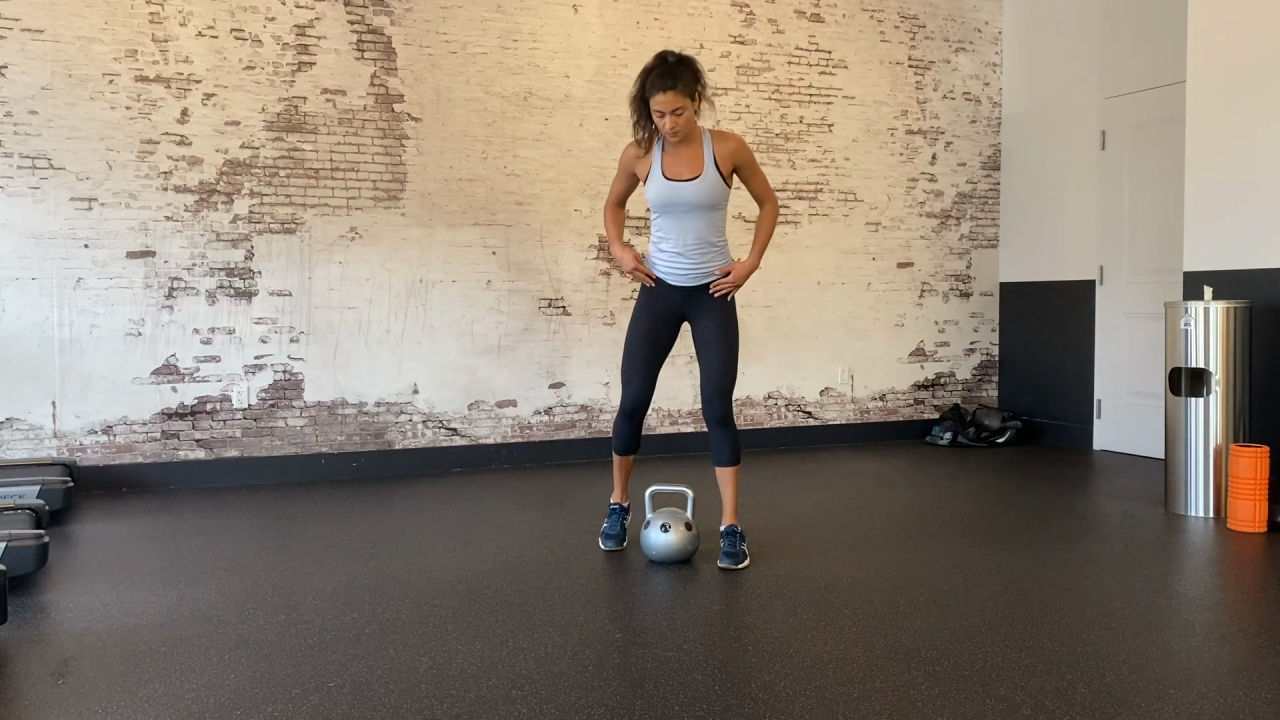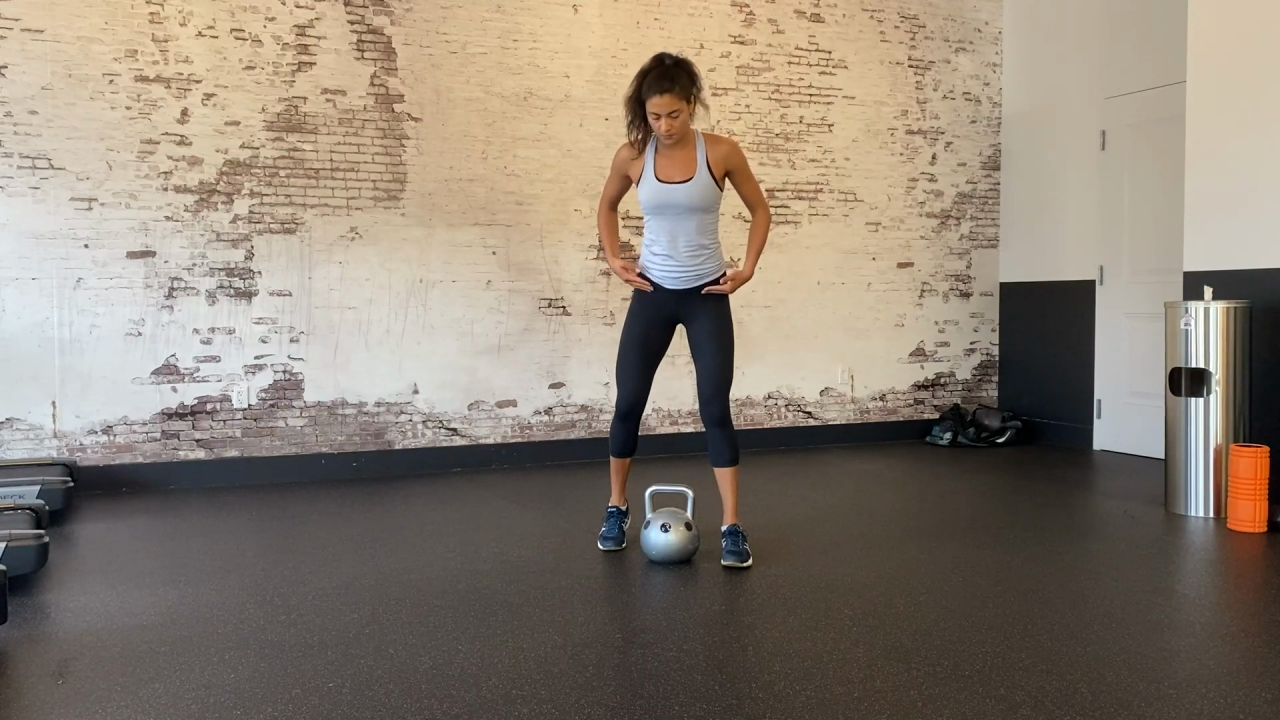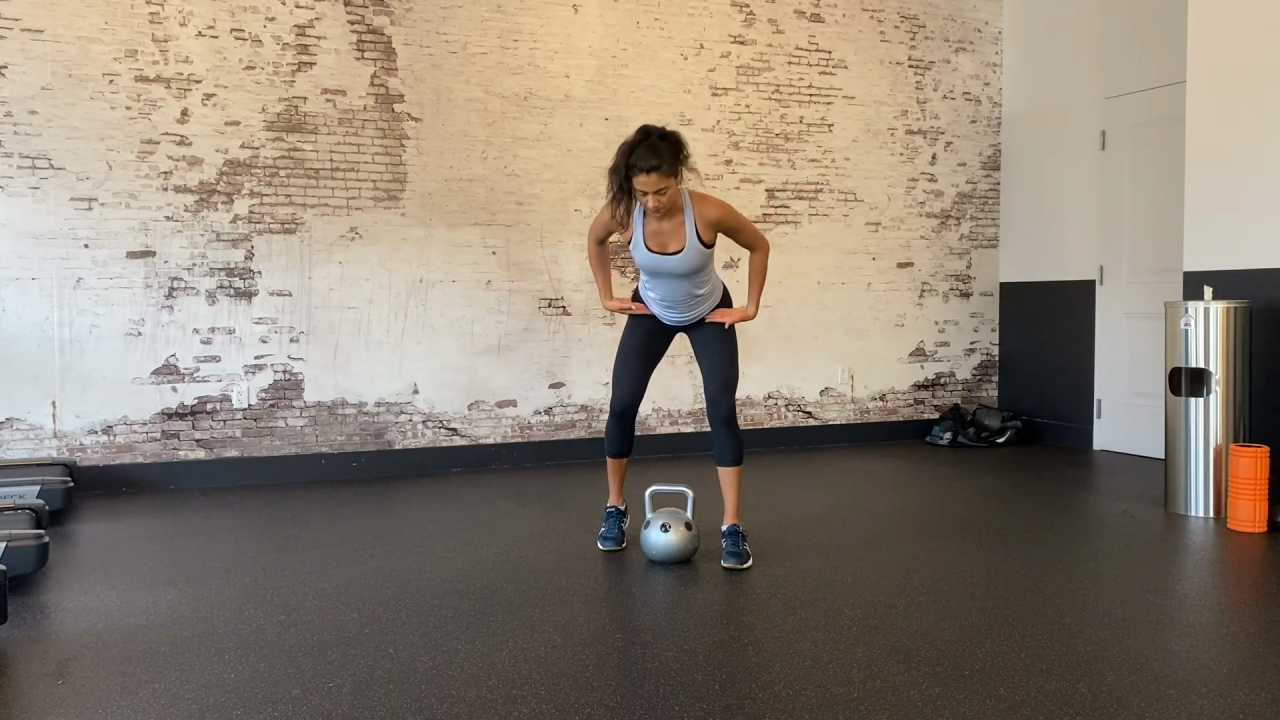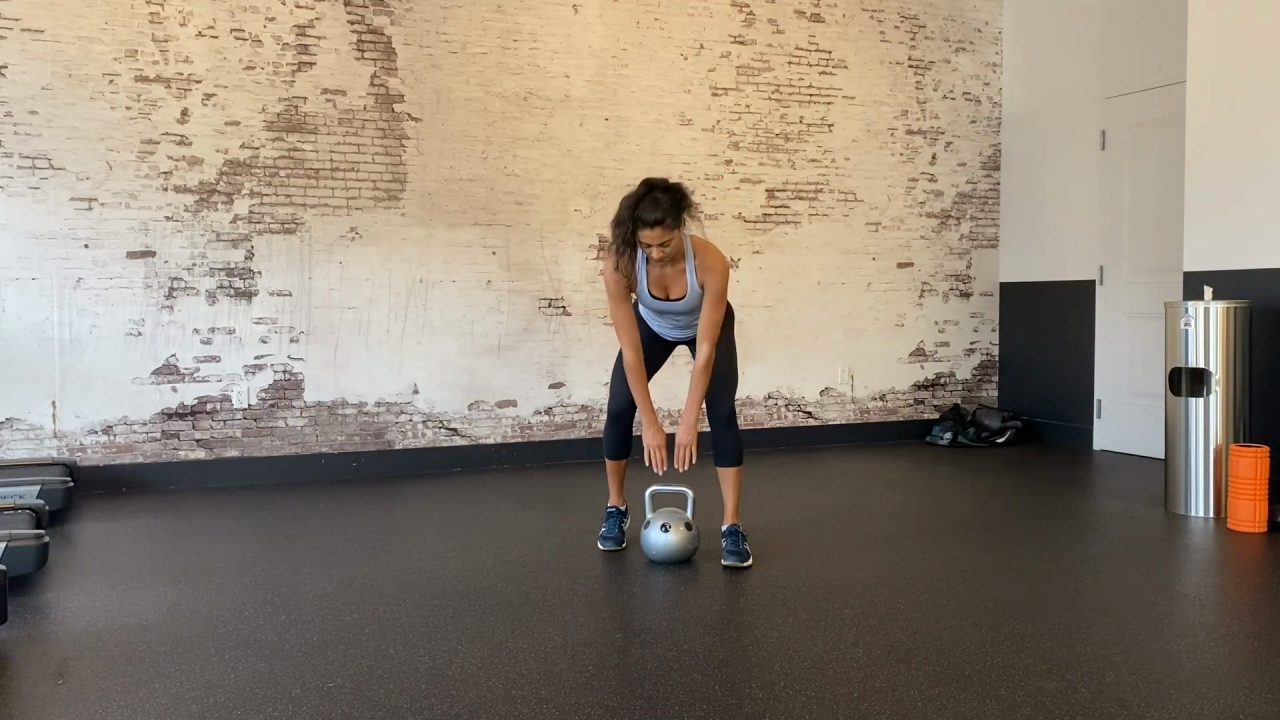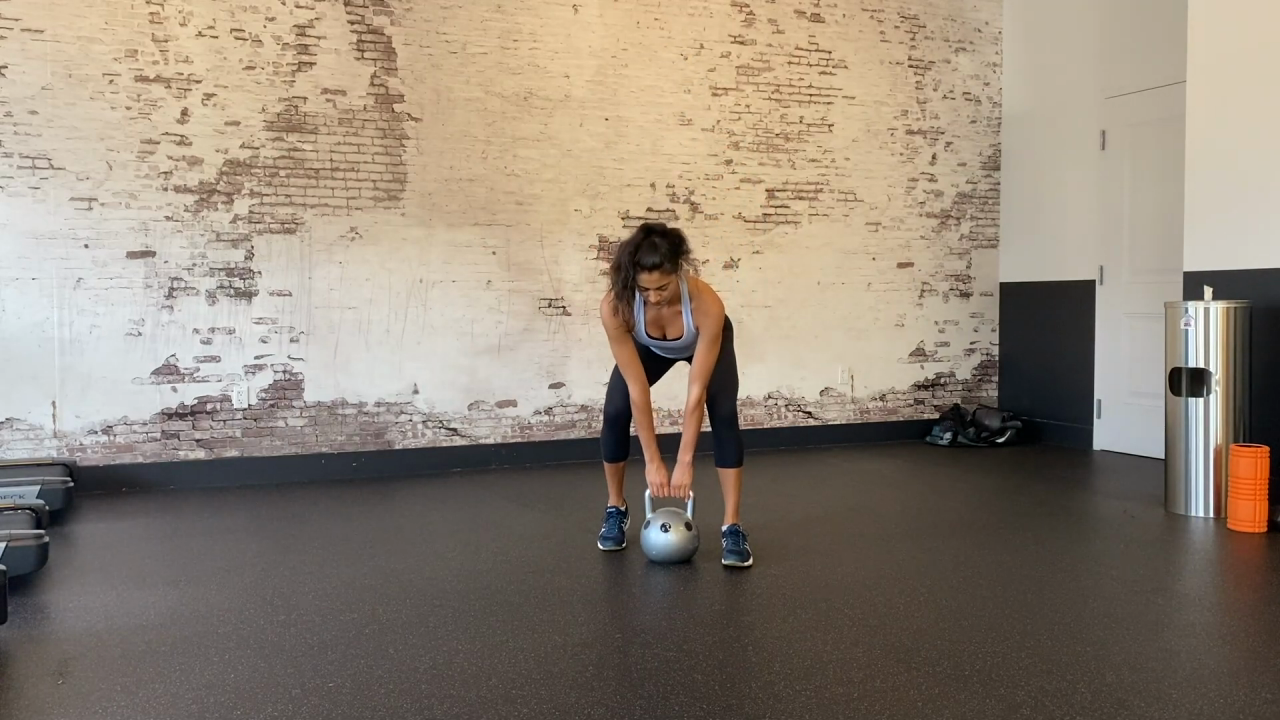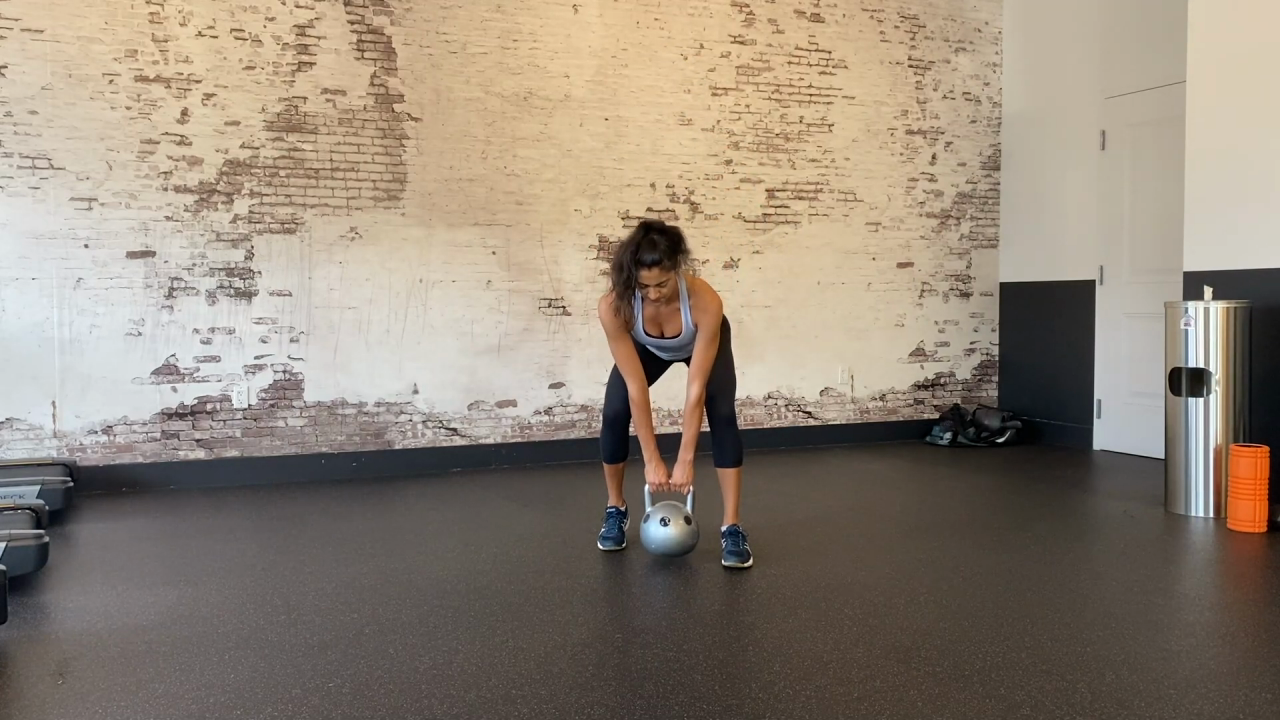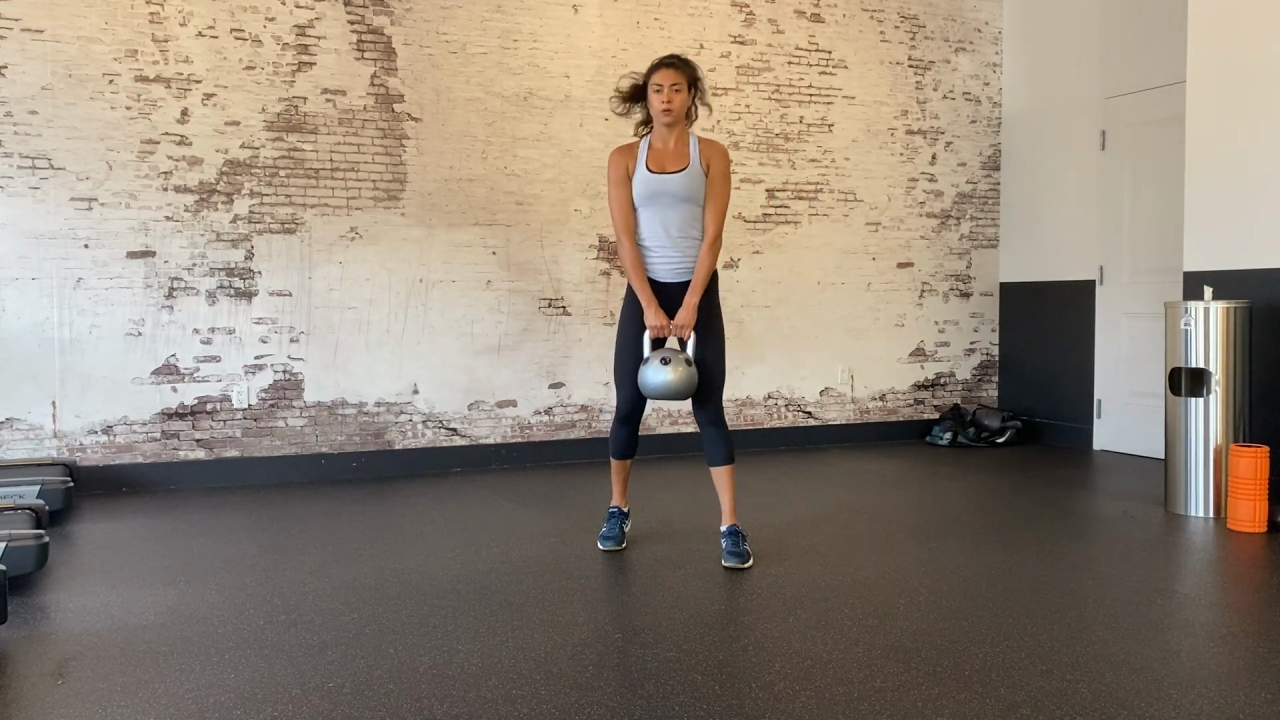
dt=0.7s
person 1, frame 1
left shoulder: (729, 148)
right shoulder: (638, 154)
left elbow: (768, 202)
right elbow: (613, 205)
left wrist: (751, 261)
right wrist: (618, 250)
left hip: (713, 293)
right hip: (659, 291)
left knee: (717, 408)
right knee: (633, 400)
left ankle: (731, 527)
right ankle: (618, 503)
person 1, frame 2
left shoulder: (722, 151)
right shoulder: (631, 155)
left elbow: (760, 210)
right elbow: (607, 207)
left wrist: (748, 267)
right wrist: (612, 256)
left hip: (707, 295)
right hip: (652, 293)
left knee: (715, 408)
right knee: (628, 402)
left ankle: (732, 527)
right ankle: (617, 508)
person 1, frame 3
left shoulder: (710, 212)
right shoulder: (619, 213)
left elbow: (760, 247)
right elbow: (595, 241)
left wrist: (751, 306)
right wrist: (607, 296)
left hip: (709, 315)
right hip: (651, 313)
left knee: (722, 409)
right knee: (622, 406)
left ankle: (732, 527)
right ankle: (615, 508)
person 1, frame 4
left shoulder: (711, 262)
right shoulder: (620, 264)
left elbow: (706, 350)
right elbow: (631, 350)
left wrist: (688, 422)
right wrist: (650, 422)
left hip: (707, 329)
right hip: (652, 327)
left knee: (723, 412)
right knee: (619, 409)
left ankle: (732, 526)
right ankle: (616, 508)
person 1, frame 5
left shoulder: (707, 305)
right shoulder: (615, 307)
left elbow: (696, 391)
right elbow: (637, 389)
left wrist: (685, 461)
right wrist: (652, 461)
left hip: (704, 342)
right hip: (648, 346)
left knee: (723, 414)
right knee: (615, 412)
left ankle: (732, 526)
right ankle: (616, 508)
person 1, frame 6
left shoulder: (705, 302)
right shoulder: (613, 306)
left elbow: (696, 389)
right elbow: (636, 388)
left wrist: (685, 460)
right wrist: (652, 460)
left hip: (705, 343)
right hip: (646, 348)
left knee: (722, 415)
right knee: (614, 414)
left ankle: (732, 528)
right ankle: (615, 510)
person 1, frame 7
left shoulder: (712, 155)
right shoulder: (624, 158)
left elbow: (712, 236)
right elbow: (625, 238)
left wrist: (690, 304)
right wrist: (650, 306)
left hip: (697, 292)
right hip: (643, 293)
left knee: (709, 407)
right knee: (629, 406)
left ankle: (731, 526)
right ankle: (618, 509)
